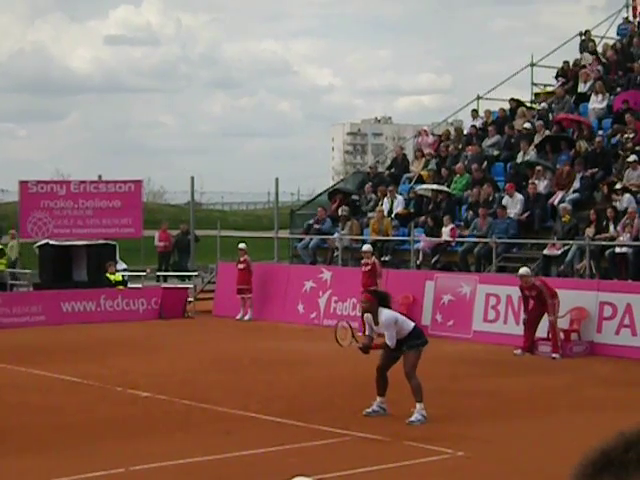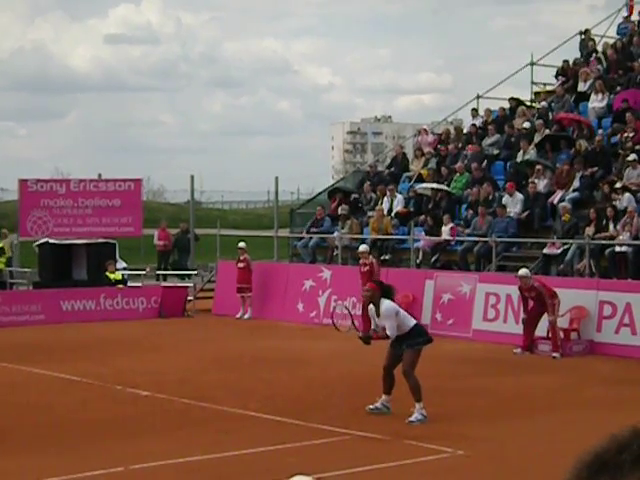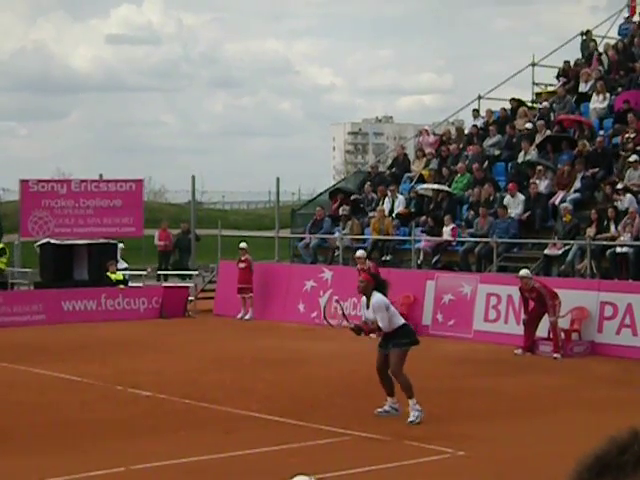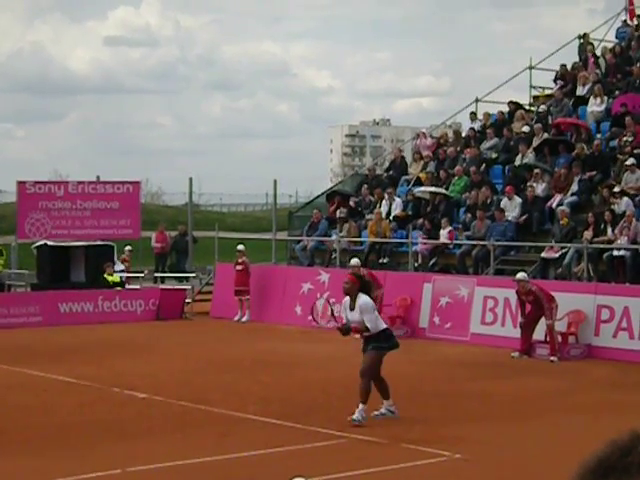
dt=0.3s
person 1, frame 1
left shoulder: (386, 317)
right shoulder: (367, 316)
left elbow: (390, 344)
right elbow: (369, 334)
left wrist: (371, 346)
right wrist: (366, 344)
left hip: (413, 338)
right hip: (397, 339)
left knee: (409, 372)
right knee: (380, 369)
left ankle: (420, 411)
right ankle: (380, 405)
person 1, frame 2
left shoulder: (387, 307)
right shoulder: (371, 308)
left elbow: (390, 334)
right elbow: (376, 328)
left wrist: (372, 337)
right wrist: (368, 335)
left hip: (414, 336)
right hip: (400, 337)
left knee: (407, 371)
right knee: (387, 368)
left ankle: (420, 410)
right ankle: (385, 403)
person 1, frame 3
left shoulder: (378, 300)
right shoulder: (364, 300)
left elbow: (383, 327)
right elbow: (366, 321)
left wrist: (364, 329)
right wrist: (360, 327)
left hip: (401, 334)
right hip: (388, 336)
left knee: (396, 371)
right knee: (380, 369)
left ankle: (415, 408)
right ankle: (392, 404)
person 1, frame 4
left shoulder: (364, 302)
right shoulder: (346, 302)
left elbow: (370, 327)
right elbow: (347, 322)
left wrist: (351, 329)
right wrist: (344, 328)
left hip: (381, 338)
right hip: (370, 339)
left knee: (364, 372)
right knee: (374, 374)
left ankle: (361, 412)
right ankle: (389, 407)
